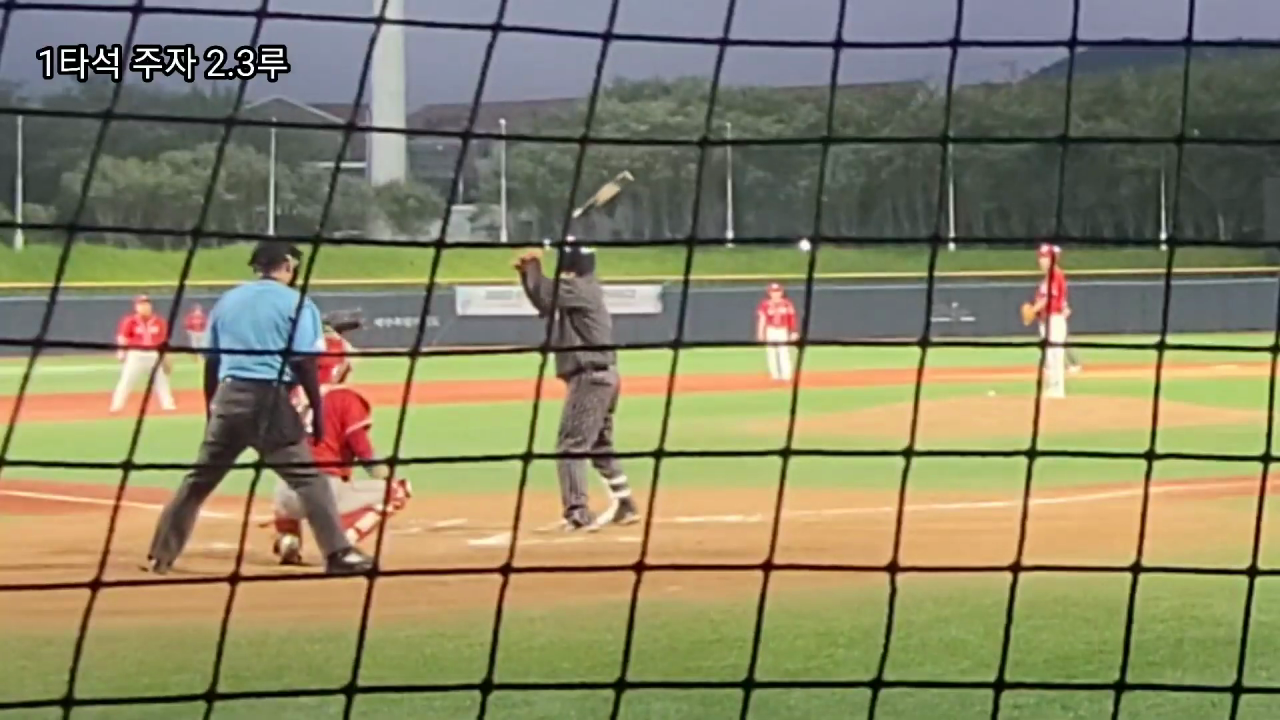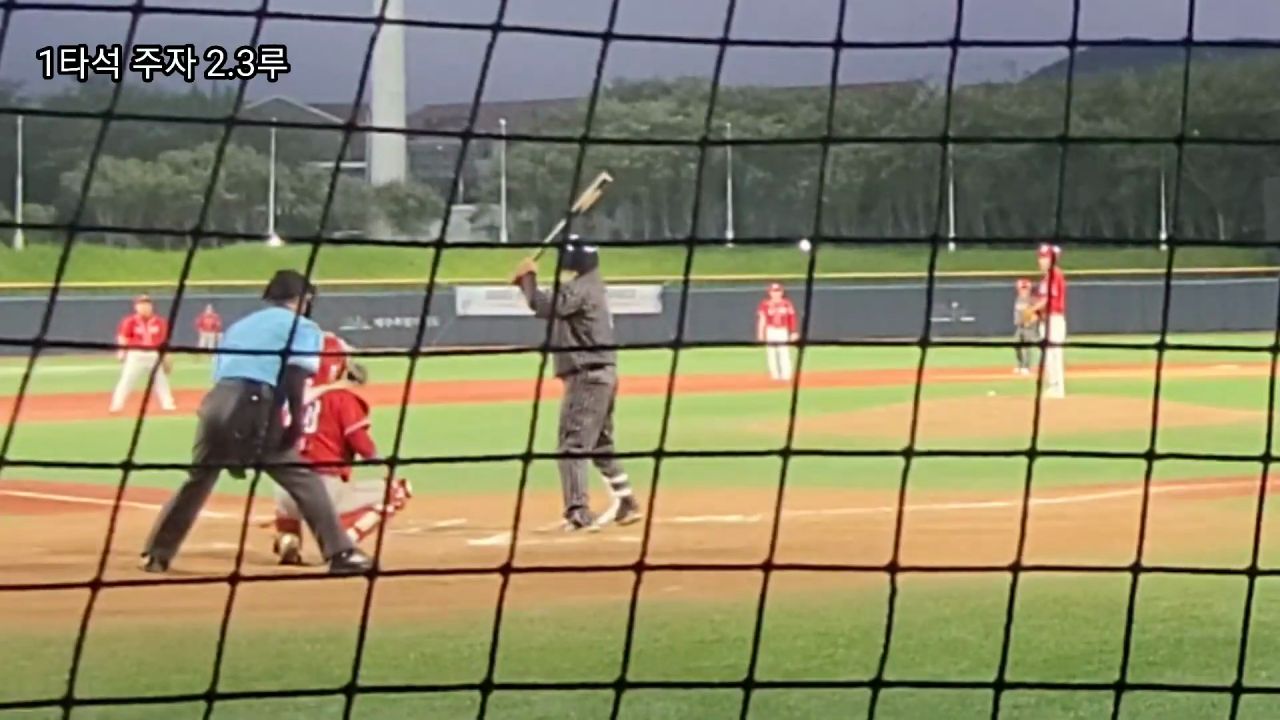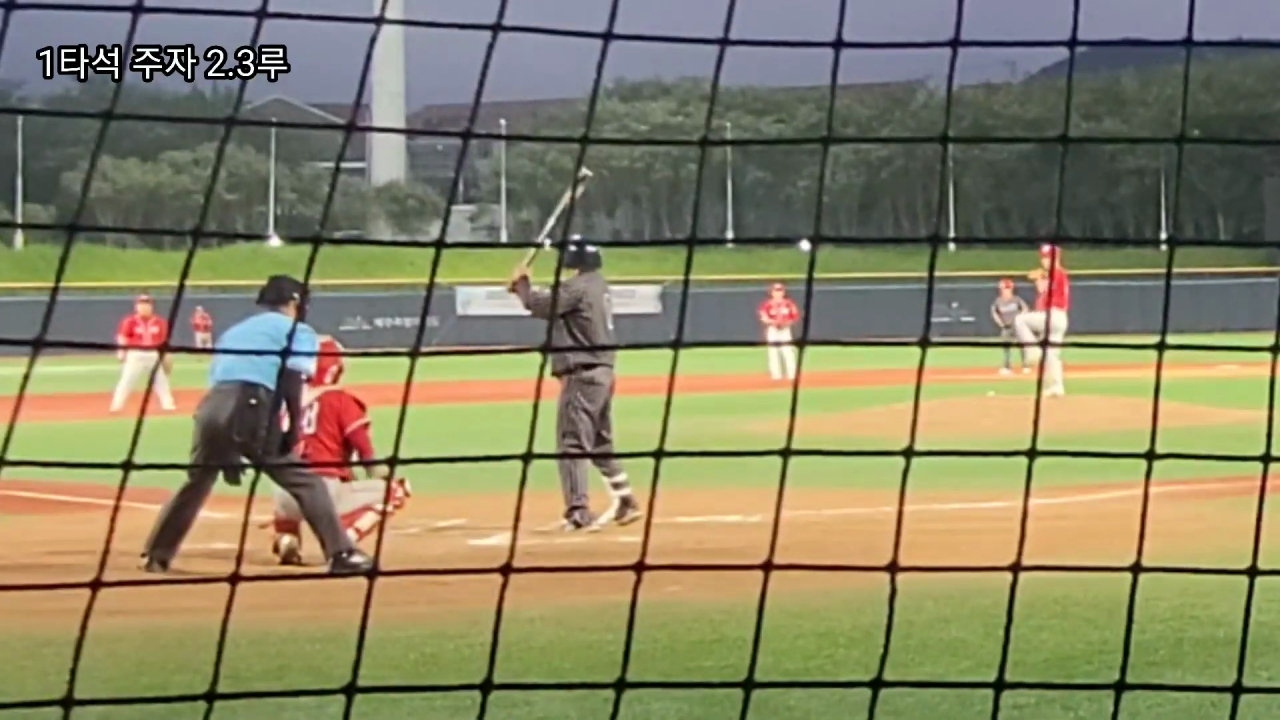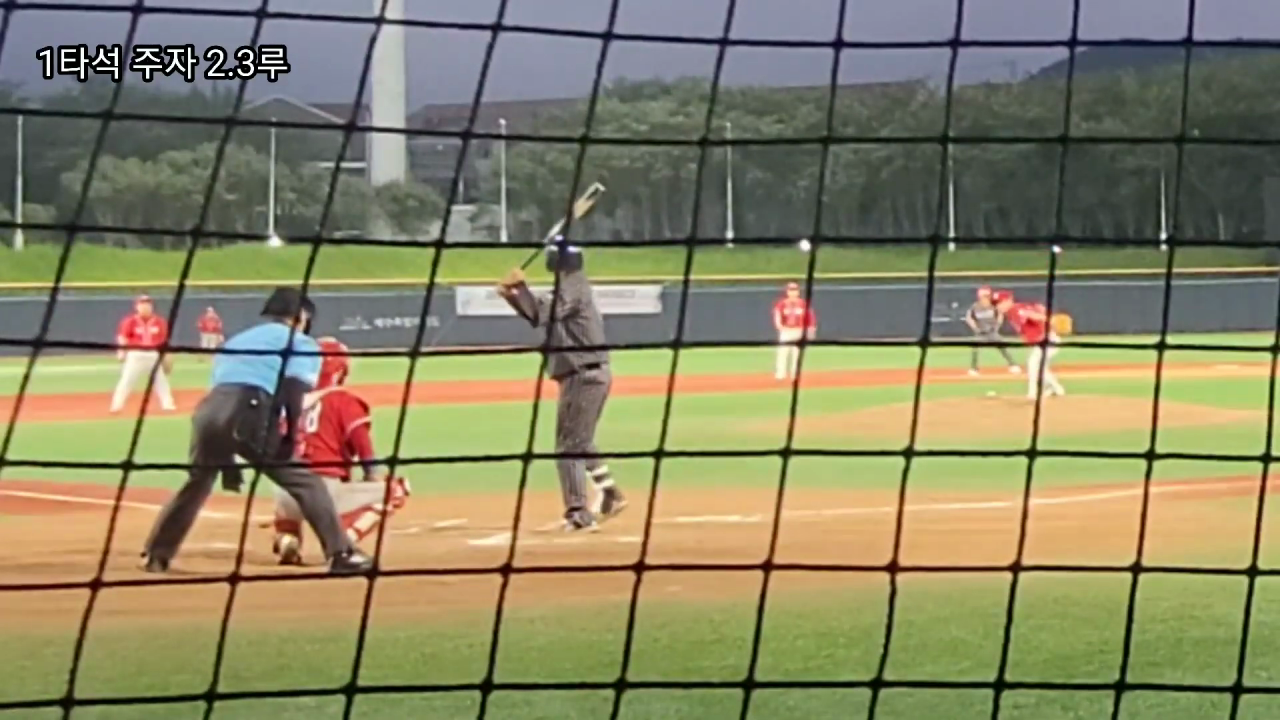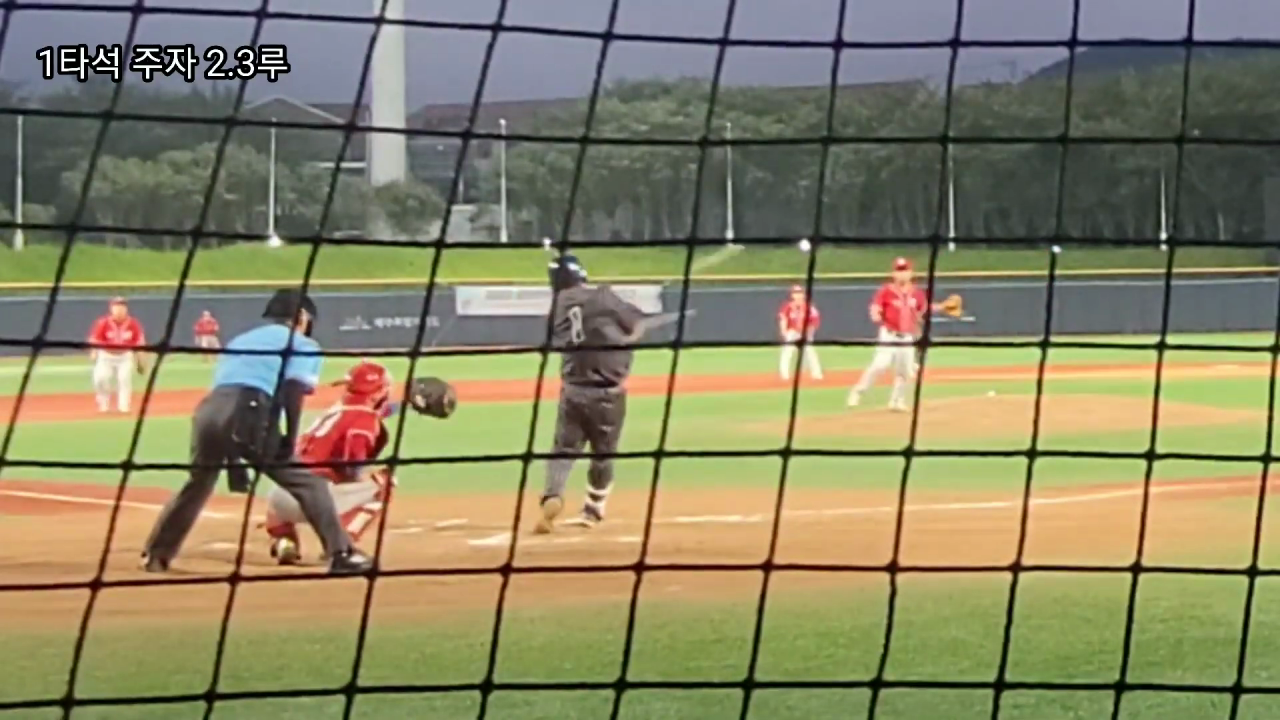
dt=1s
person 1, frame 1
left shoulder: (226, 301)
right shoulder: (297, 303)
left elbow: (211, 363)
right elbow: (304, 364)
left wrist: (211, 413)
right wrist: (318, 412)
left hip: (229, 399)
right hip: (270, 400)
left knee: (198, 481)
right knee: (309, 478)
left ankle: (160, 555)
right ankle: (339, 553)
person 1, frame 2
left shoulder: (239, 325)
right shoulder: (302, 326)
right elbow: (294, 370)
left wrist: (233, 449)
right wrist: (296, 419)
left hip: (216, 402)
right hip: (255, 405)
left knee: (197, 481)
right knee: (304, 481)
left ankle: (155, 555)
right ankle: (340, 554)
person 1, frame 3
left shoulder: (233, 331)
right shoulder: (296, 330)
right elbow: (291, 377)
left wrist: (228, 453)
right wrist: (294, 425)
left hip: (212, 407)
right hip: (251, 409)
left knee: (196, 483)
right knee: (305, 481)
left ankle: (155, 556)
right ankle: (341, 554)
person 1, frame 4
left shoulder: (236, 340)
right shoulder: (300, 342)
right elbow: (293, 387)
left wrist: (227, 460)
right wrist: (292, 433)
left hip: (210, 410)
right hip: (249, 413)
left knee: (196, 484)
right knee: (305, 482)
left ankle: (155, 555)
right ankle: (341, 554)
person 1, frame 5
left shoulder: (238, 341)
right shoulder: (302, 345)
right elbow: (293, 389)
left wrist: (233, 459)
right wrist: (291, 435)
left hip: (209, 411)
right hip: (249, 414)
left knee: (197, 485)
right knee: (308, 483)
left ankle: (155, 555)
right ankle: (341, 554)
person 2, frame 1
left shoulder: (581, 288)
right shoulder: (580, 288)
left elbow: (544, 292)
right elbow: (544, 303)
left wrist: (534, 264)
right wrist: (526, 272)
left hip: (590, 378)
right hip: (601, 377)
left knee: (570, 447)
right knee: (600, 446)
left ankle: (578, 514)
right ankle: (624, 506)
person 2, frame 2
left shoulder: (579, 288)
right shoulder: (589, 285)
left elbow: (544, 307)
right elbow: (553, 307)
left wrist: (529, 276)
right wrist: (526, 283)
left hip: (587, 377)
right hip: (602, 374)
left knee: (573, 446)
right knee: (602, 445)
left ankle: (579, 513)
right ankle: (626, 504)
person 2, frame 3
left shoulder: (577, 287)
right shoulder: (596, 284)
left elbow: (538, 305)
right elbow: (552, 305)
left wrist: (522, 281)
right wrist: (522, 289)
left hip: (582, 375)
right hip: (601, 373)
left knee: (571, 444)
right knee: (600, 443)
left ankle: (579, 513)
right ankle: (626, 503)
person 2, frame 4
left shoulder: (571, 287)
right shoulder: (572, 285)
left elbow: (541, 314)
right elbow: (539, 315)
left wrist: (520, 285)
right wrist: (511, 295)
left hip: (582, 376)
right hip: (593, 374)
left knee: (569, 447)
right knee: (581, 442)
left ankle: (580, 514)
right ankle: (610, 495)
person 2, frame 5
left shoulder: (557, 312)
right shoulder: (602, 297)
right elbow: (635, 323)
right wrist: (633, 329)
left hip: (573, 393)
right hip: (608, 393)
left knee: (563, 452)
right knee: (603, 455)
left ankle: (552, 499)
right ankle: (593, 510)
person 3, frame 1
left shoulder: (294, 394)
right shoulder: (344, 397)
right elbow: (362, 449)
right wrist: (381, 472)
left hip: (287, 494)
right knee: (396, 491)
left ankle: (288, 541)
person 3, frame 2
right shoulder: (342, 397)
right elbow: (361, 443)
left hip: (287, 493)
right hip: (325, 490)
right knee: (397, 491)
left ankle: (287, 539)
person 3, frame 3
right shoulder: (339, 399)
right elbow: (361, 442)
right wrist: (373, 470)
left hip: (285, 495)
right hip: (324, 491)
right knee: (396, 491)
left ankle: (286, 539)
person 3, frame 4
right shoulder: (343, 399)
right elbow: (360, 439)
right wrist: (372, 475)
left hip: (287, 496)
right hip: (325, 491)
right knee: (395, 490)
left ankle: (286, 539)
person 3, frame 5
left shoulder: (340, 409)
right shoulder: (366, 418)
right elbow: (356, 450)
right wrist: (360, 478)
left hip: (280, 496)
right knee: (382, 482)
left ankle: (284, 541)
